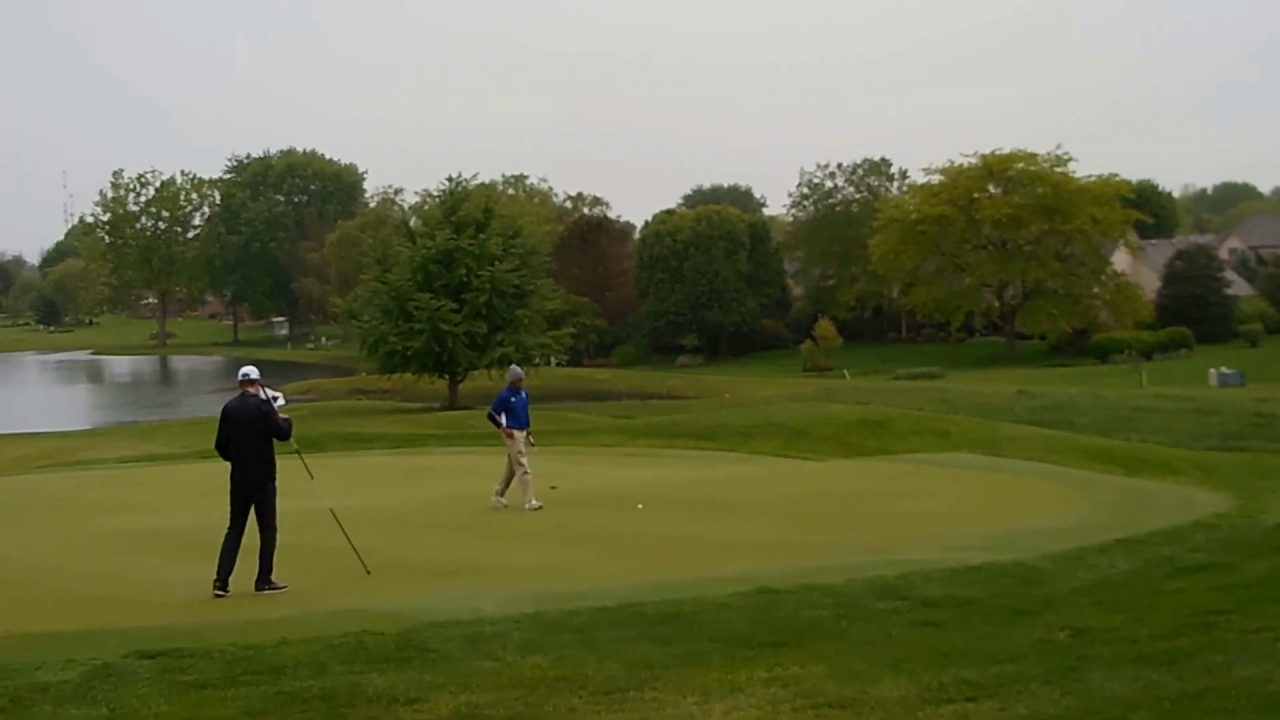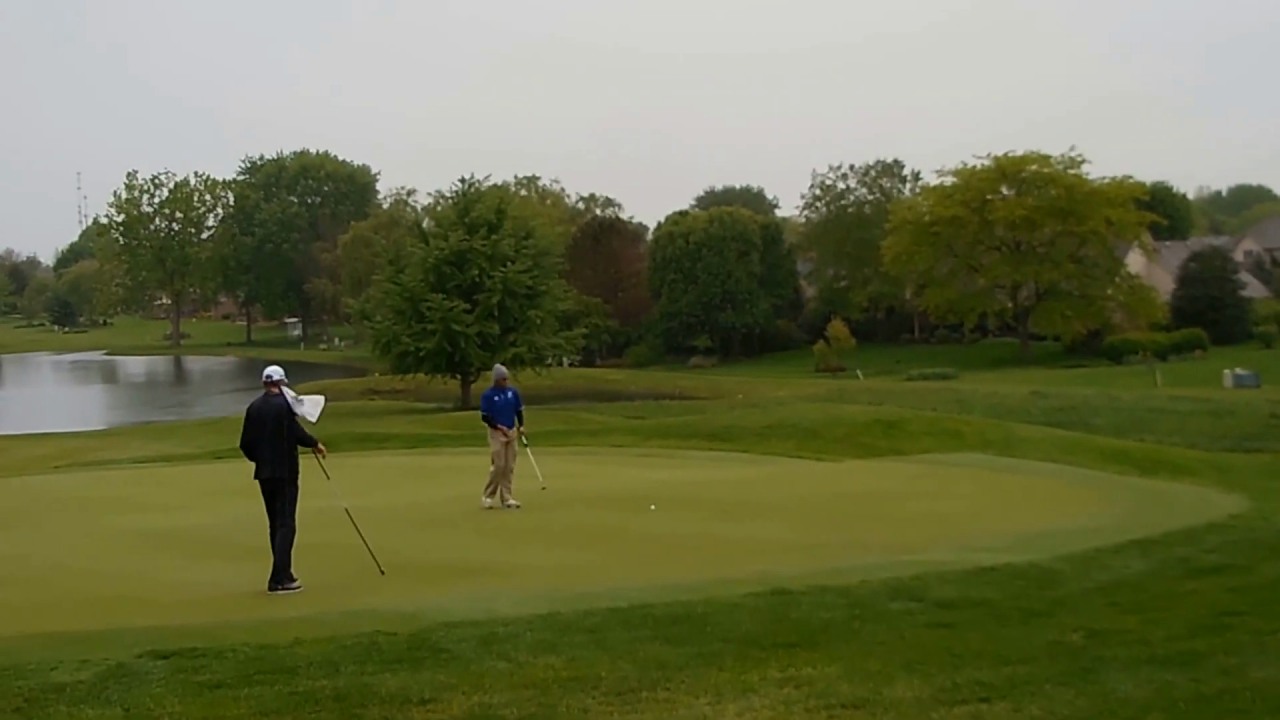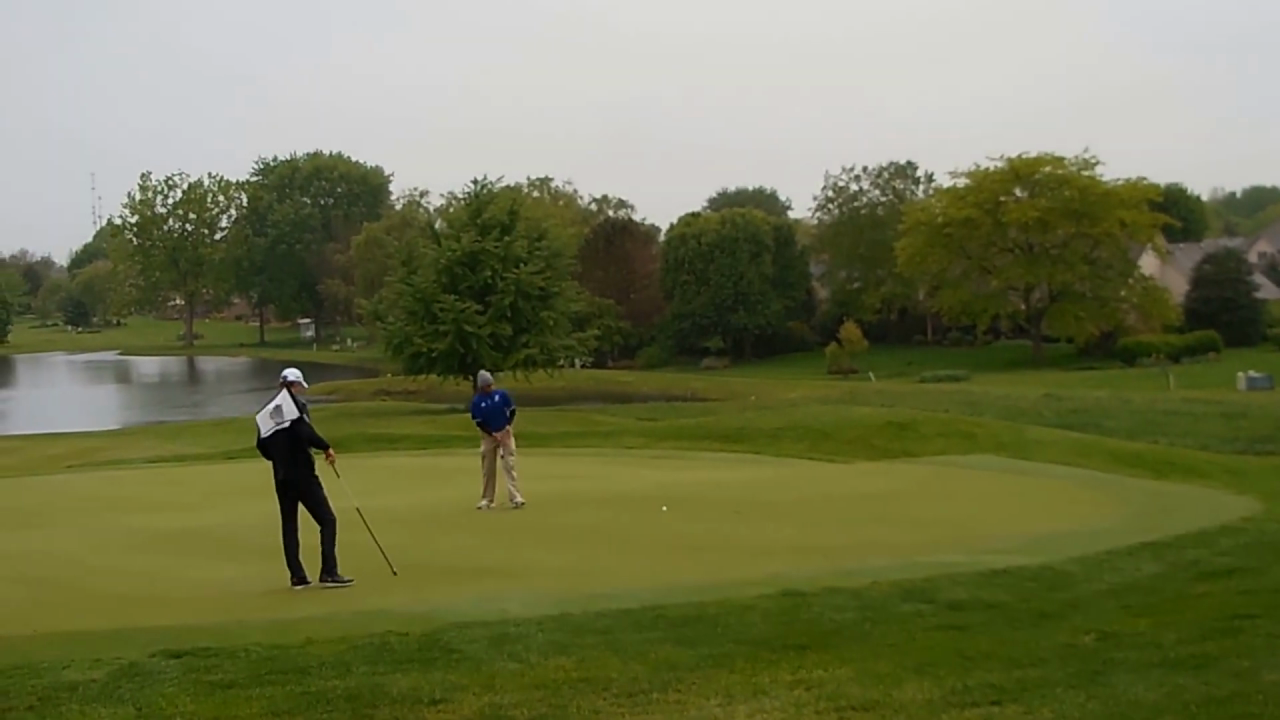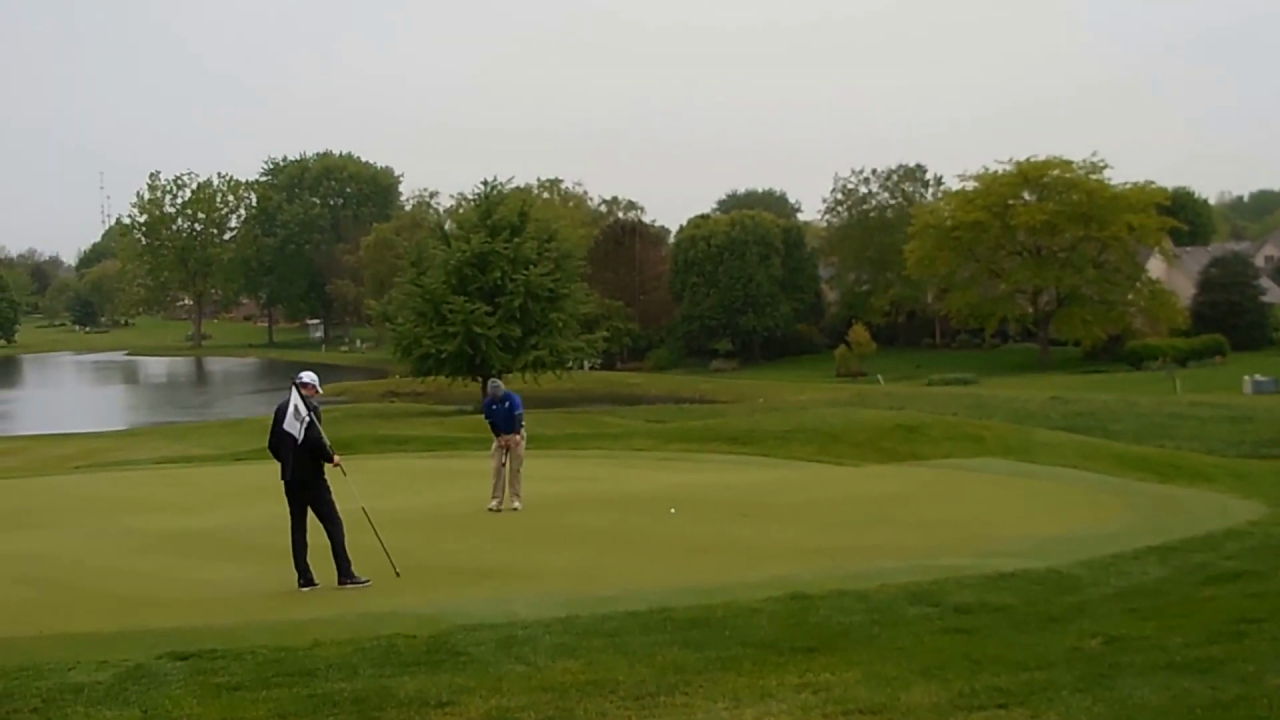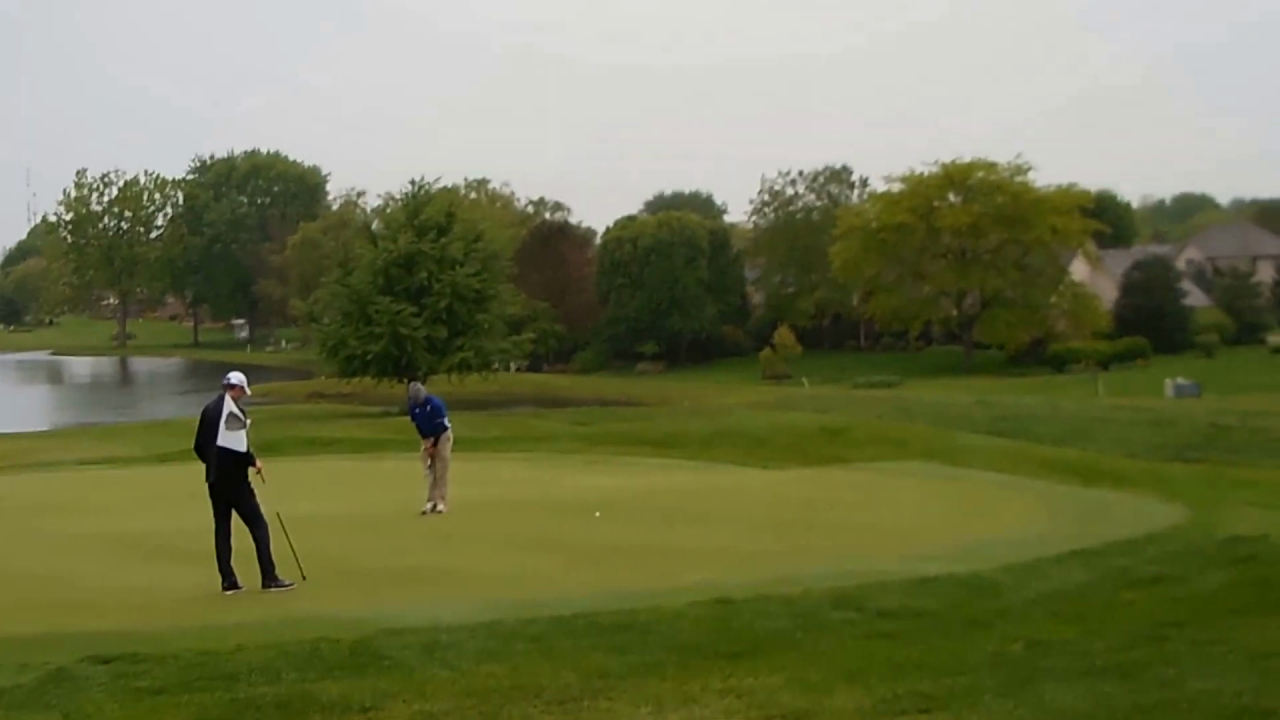
dt=0.5s
person 1, frame 1
left shoulder: (229, 407)
right shoulder: (263, 406)
left elbow: (220, 444)
right elbow: (283, 434)
right wrist: (286, 421)
left hip: (238, 476)
right hip: (262, 476)
left knee: (235, 529)
right knee: (267, 528)
left ankle: (221, 580)
right ankle: (264, 581)
person 1, frame 2
left shoulder: (254, 407)
right shoulder: (284, 404)
left elbow: (245, 444)
right elbow: (297, 434)
right wrist: (315, 444)
left hip: (264, 473)
right hip: (284, 473)
left knee: (275, 525)
right knee: (285, 525)
left ankle: (284, 574)
right ankle: (278, 580)
person 1, frame 3
right shoulder: (296, 405)
left elbow: (263, 445)
right elbow: (307, 434)
right wrist: (326, 447)
left hip: (281, 476)
right hip: (301, 473)
left knee: (289, 525)
right knee: (327, 520)
left ankle: (297, 576)
right ankle: (329, 573)
person 1, frame 4
left shoulder: (282, 409)
right shoulder: (309, 407)
left elbow: (273, 444)
right elbow: (315, 440)
right wrist: (330, 458)
left hip: (290, 477)
right hip: (310, 475)
left knee: (298, 526)
right knee: (333, 523)
left ankle: (304, 578)
right ankle: (345, 575)
person 1, frame 5
left shoulder: (209, 410)
right shoulder: (234, 410)
left elbow: (199, 446)
right elbow: (239, 444)
right wrist: (253, 462)
left hip: (215, 478)
right hip: (234, 478)
left knee: (222, 529)
right knee: (258, 525)
left ankle: (228, 581)
right ankle: (269, 578)
